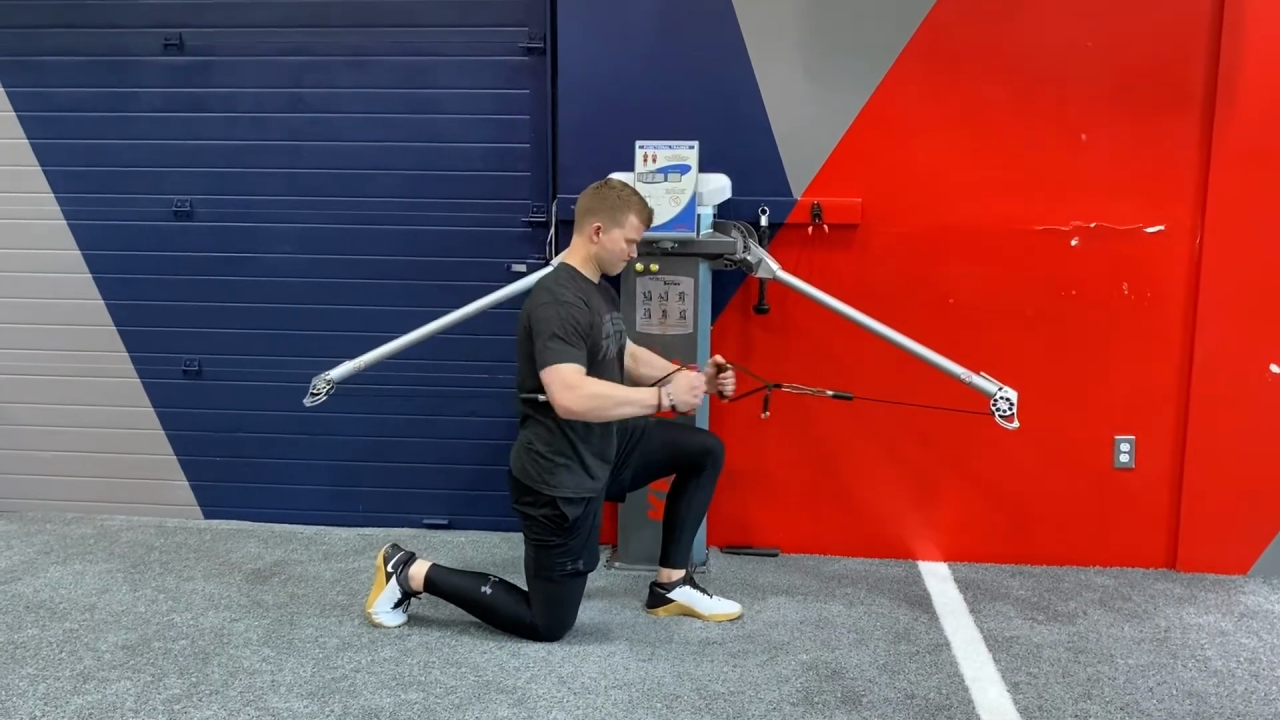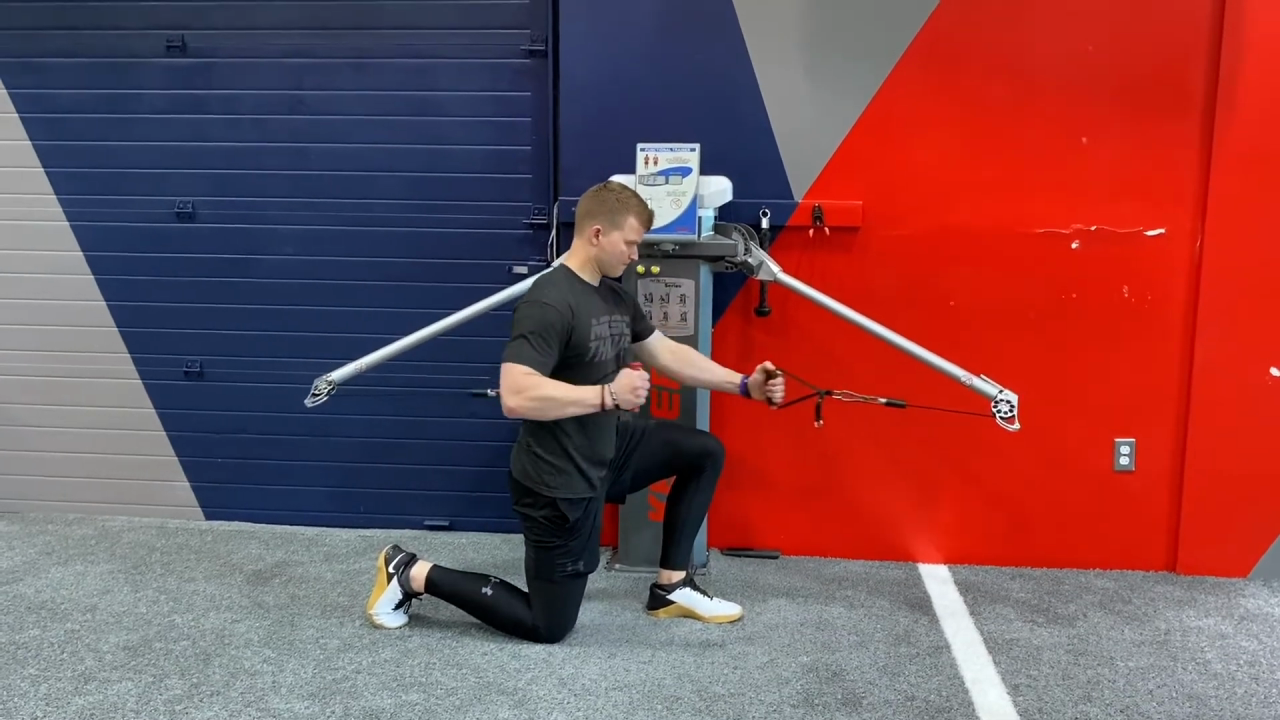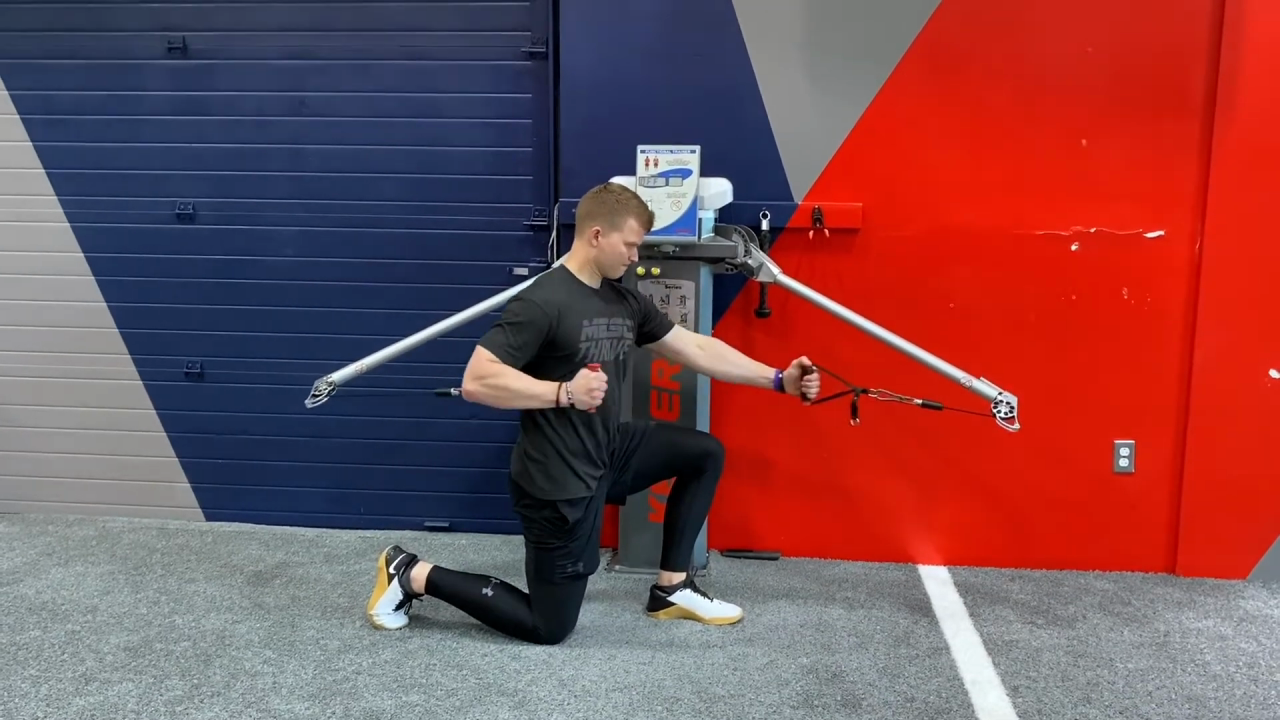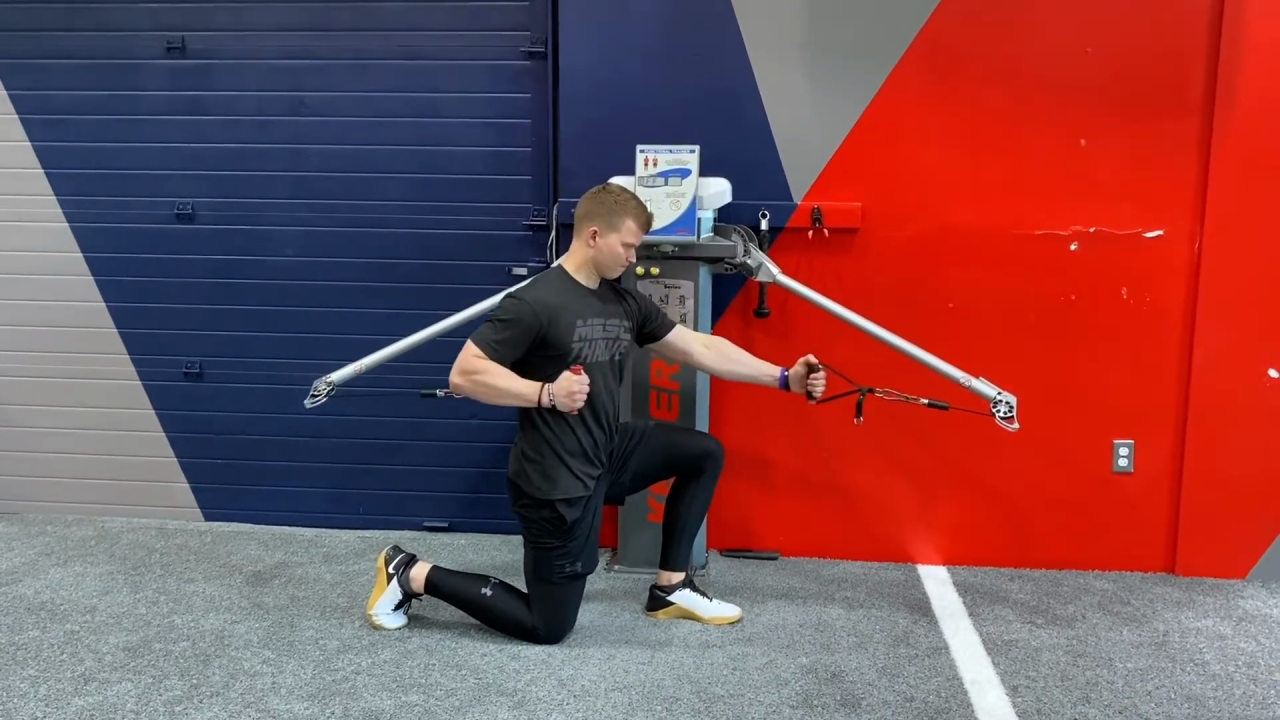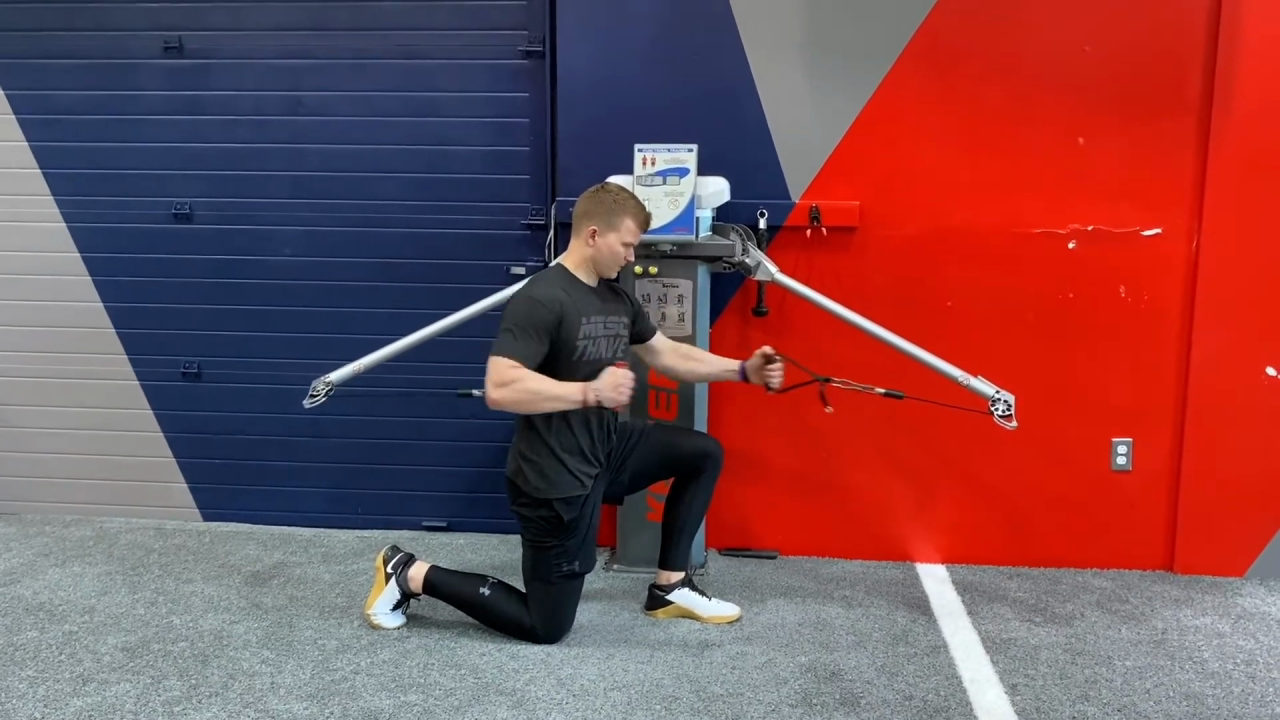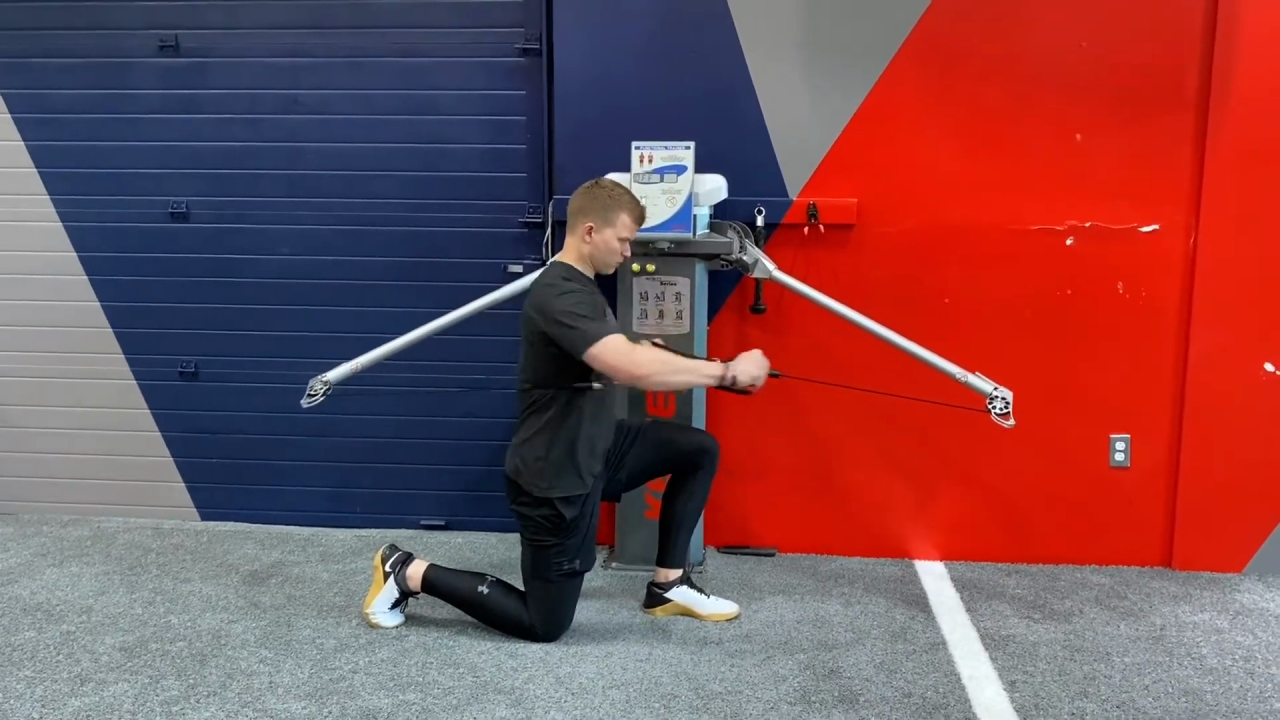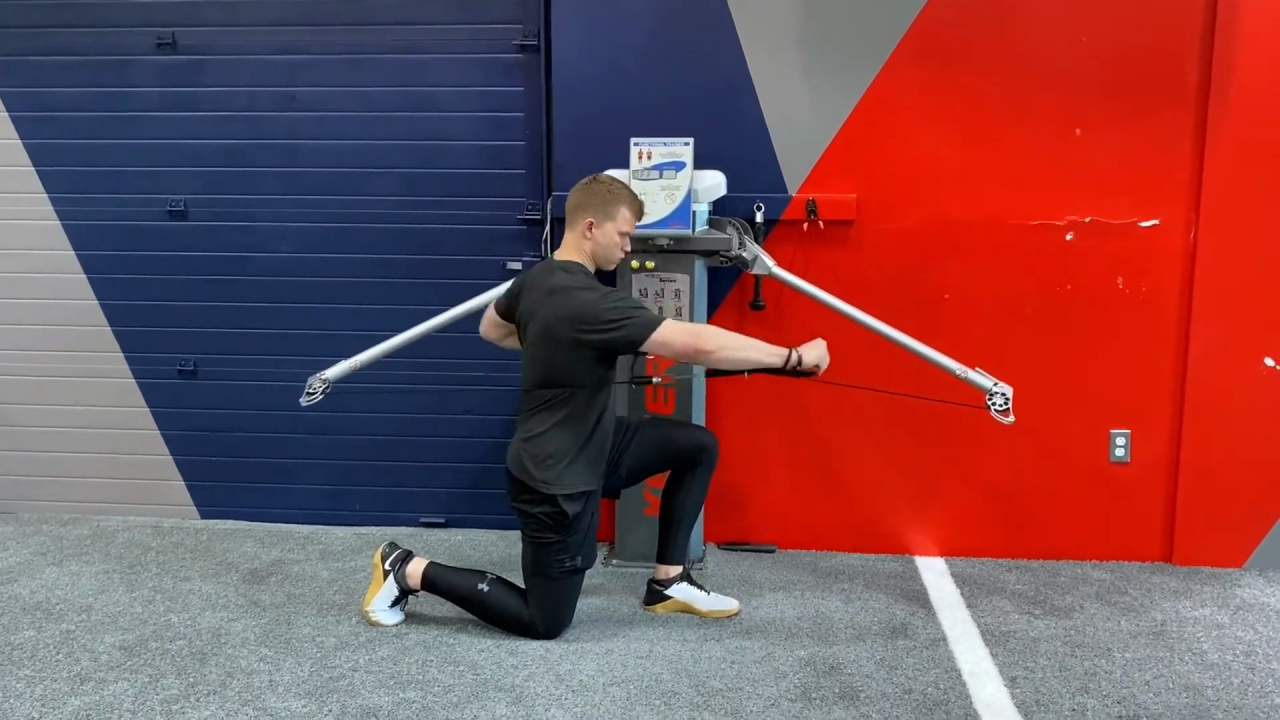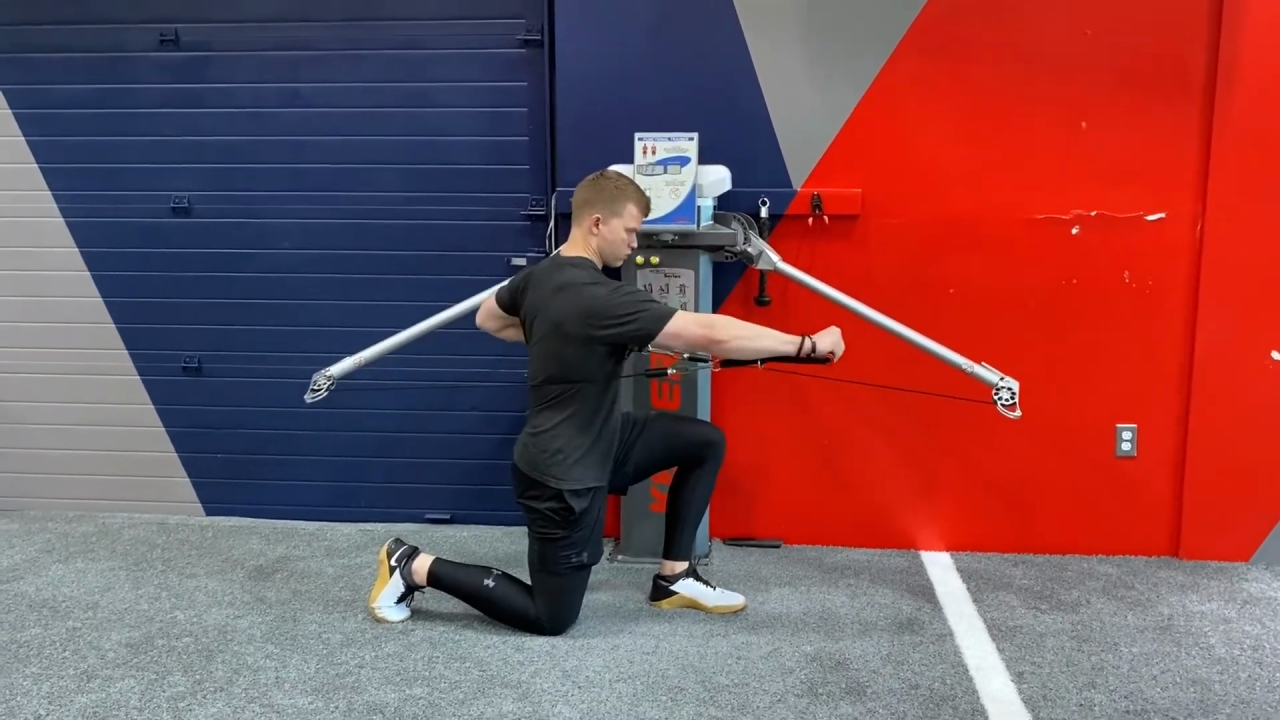
dt=0.3s
person 1, frame 1
left shoulder: (600, 290)
right shoulder: (558, 302)
left elbow: (624, 357)
right elbow: (571, 399)
left wrist: (696, 378)
right wrist: (666, 395)
left hip: (603, 449)
right hip: (558, 477)
left knee: (704, 450)
right knee: (547, 624)
left ankle: (669, 585)
right ankle: (411, 573)
person 1, frame 2
left shoulder: (615, 296)
right shoulder: (549, 303)
left elbow: (666, 353)
right elbow: (517, 397)
left wrist: (744, 385)
right wrist: (608, 394)
left hip: (605, 452)
right hip: (557, 480)
left knee: (704, 452)
right knee: (548, 625)
left ankle: (670, 587)
right ankle: (413, 574)
person 1, frame 3
left shoulder: (625, 301)
right shoulder: (542, 304)
left elbow: (695, 349)
right elbow: (477, 381)
left wrist: (778, 379)
right wrist: (564, 393)
left hip: (606, 452)
right hip: (556, 481)
left knee: (704, 453)
right knee: (549, 627)
left ankle: (671, 588)
right ankle: (414, 575)
person 1, frame 4
left shoulder: (625, 302)
right shoulder: (535, 303)
left elbow: (699, 348)
right elbow: (464, 374)
left wrist: (784, 377)
right wrist: (547, 394)
left hip: (606, 452)
right hip: (554, 482)
left knee: (704, 453)
right knee: (548, 627)
left ankle: (670, 588)
right ankle: (414, 576)
person 1, frame 5
left shoulder: (616, 297)
right shoulder: (542, 300)
left elbow: (664, 352)
right elbow: (501, 389)
left wrist: (741, 369)
right wrist: (590, 393)
left hip: (604, 453)
right hip: (554, 479)
left knee: (703, 453)
right knee: (546, 624)
left ankle: (668, 588)
right ankle: (410, 574)
person 1, frame 6
left shoulder: (582, 285)
right shoulder: (561, 296)
right elbow: (630, 366)
left wrist: (649, 354)
right wrist: (727, 372)
left hip: (596, 450)
right hip: (555, 478)
left knee: (699, 450)
right knee: (545, 625)
left ankle: (667, 585)
right ankle: (409, 573)
person 1, frame 7
left shoulder: (537, 279)
right shoulder: (586, 302)
left elbow: (492, 329)
right elbow: (695, 345)
right wrist: (794, 356)
right hip: (554, 477)
left knee: (699, 446)
right knee: (545, 622)
left ankle: (668, 583)
right ankle: (411, 570)
person 1, frame 8
left shoulder: (541, 275)
right shoulder: (598, 298)
left elbow: (489, 319)
right elbow: (708, 334)
right wrist: (808, 344)
right hip: (561, 475)
left knee: (706, 443)
right knee: (551, 618)
left ankle: (673, 577)
right ankle: (416, 568)
